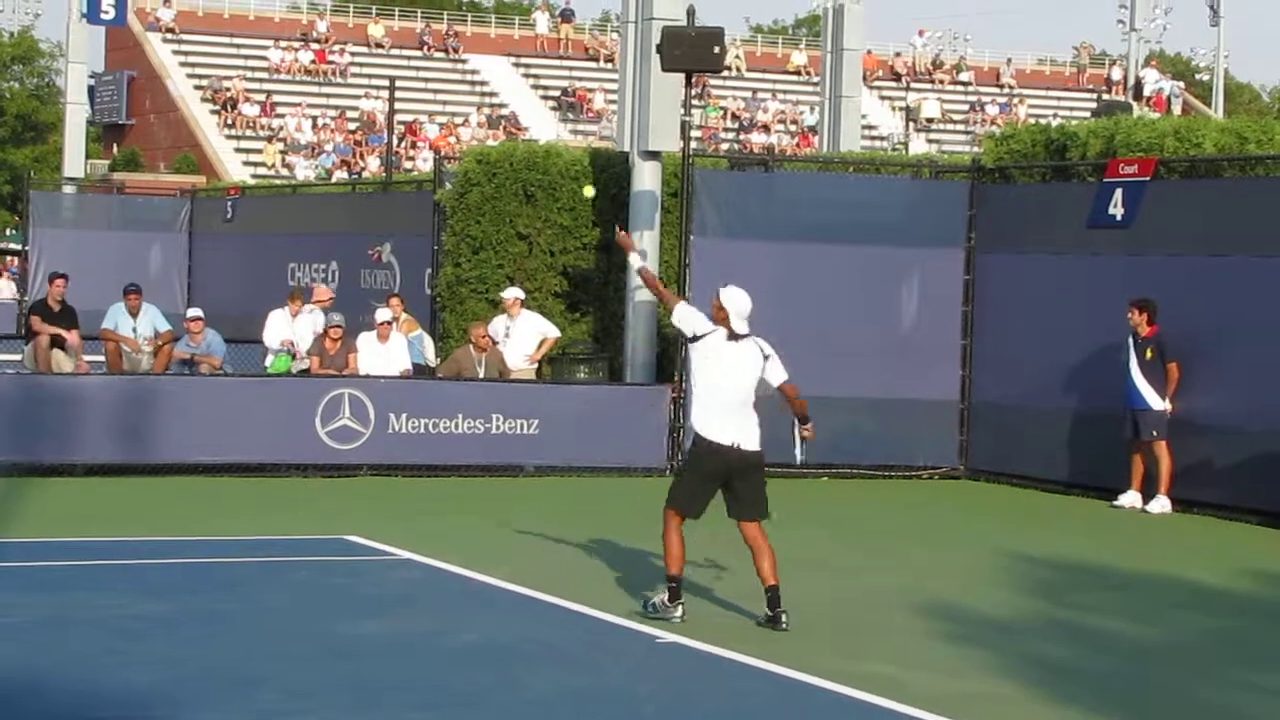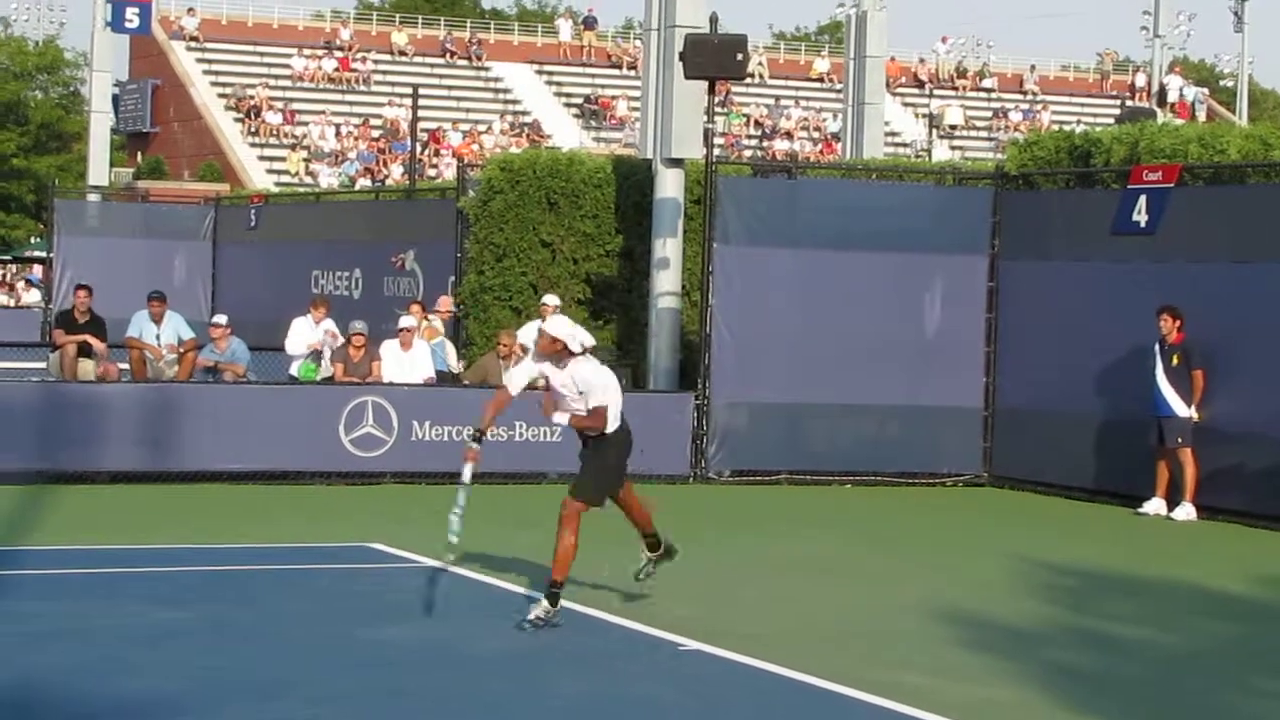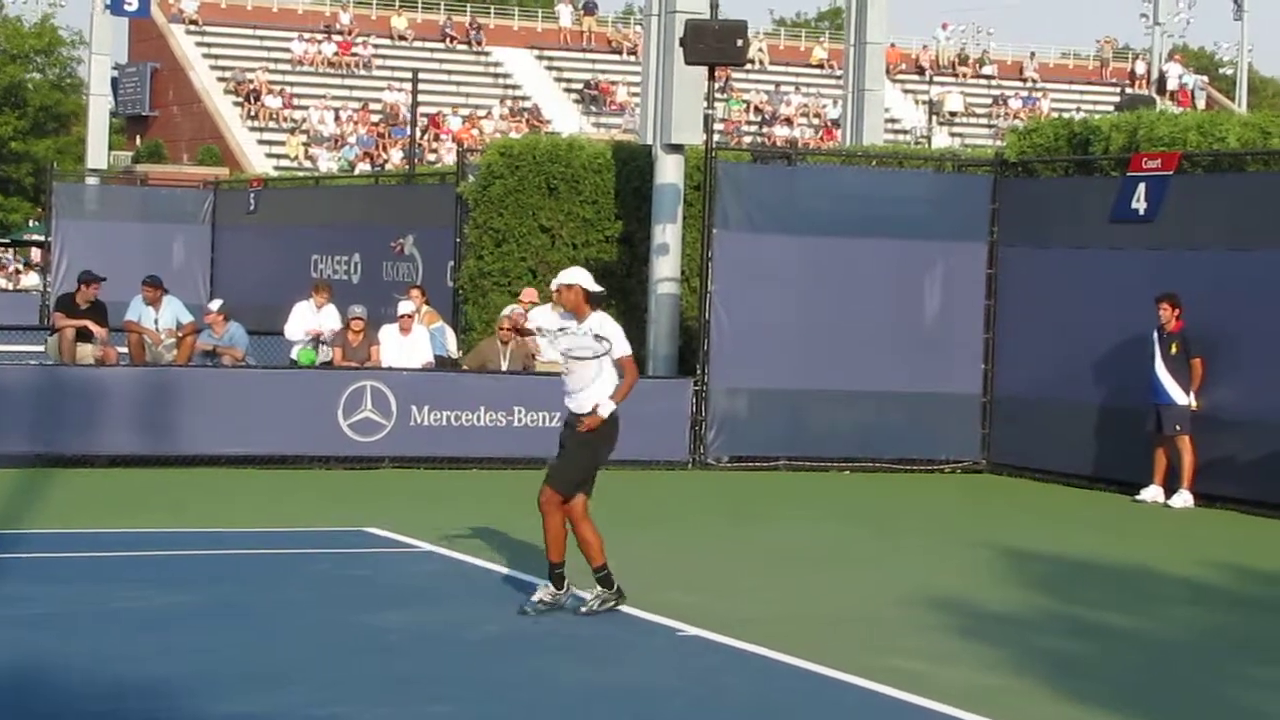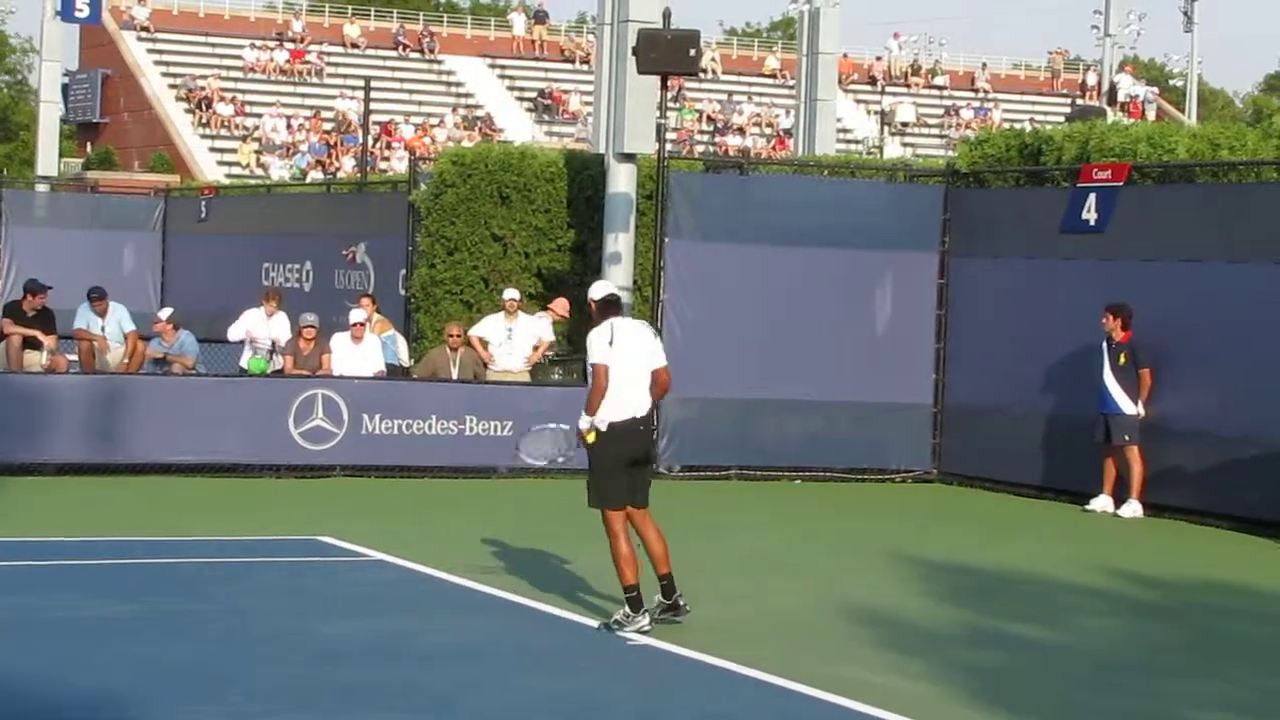
dt=1s
person 1, frame 1
left shoulder: (703, 333)
right shoulder: (760, 349)
left elbow: (664, 293)
right elbow: (791, 394)
left wrist: (632, 256)
right wrist: (805, 421)
left hip: (710, 448)
right hip: (749, 452)
left knee: (672, 519)
right knee: (752, 529)
left ankle: (672, 600)
right ankle: (775, 608)
person 1, frame 2
left shoulder: (588, 373)
right shoulder: (535, 360)
left elbow: (597, 423)
right elbow: (503, 394)
left wrist: (559, 415)
right wrist: (478, 435)
left hip: (610, 441)
right hip: (592, 444)
left knee: (569, 514)
right knee: (620, 493)
left ankle: (550, 603)
right ankle: (656, 549)
person 1, frame 3
left shoulder: (604, 326)
right shoulder: (567, 322)
left elbow: (631, 373)
left wrist: (604, 411)
left hip: (595, 427)
right hip: (577, 424)
left knee: (548, 499)
right knee: (574, 510)
left ankle: (555, 585)
right ankle: (607, 588)
person 1, frame 4
left shoulder: (600, 334)
right shoulder: (644, 330)
left elbow: (600, 383)
right elbow: (664, 381)
left wrist: (586, 420)
left hip: (611, 434)
right hip: (642, 430)
left knee: (616, 525)
right knee: (640, 515)
left ankle: (635, 611)
right ankle: (671, 597)
person 2, frame 1
left shoulder: (1158, 340)
right shoulder: (1132, 339)
left elbow: (1174, 373)
left wrist: (1166, 399)
right wrist: (1133, 396)
left hip: (1153, 405)
right hip: (1135, 404)
left knee: (1159, 448)
right knee: (1136, 448)
left ankle: (1162, 499)
right ankle: (1134, 493)
person 2, frame 2
left shoulder: (1185, 348)
right shoulder: (1158, 346)
left elbow: (1198, 379)
left wrist: (1192, 407)
right wrist: (1159, 403)
left hip: (1179, 412)
right hip: (1161, 411)
left knee: (1184, 455)
right knee: (1162, 455)
left ankle: (1187, 505)
right ankle: (1159, 501)
person 2, frame 3
left shoulder: (1183, 335)
right shoulder: (1157, 334)
left elbow: (1197, 366)
left wrist: (1191, 394)
right wrist: (1158, 390)
left hip: (1177, 400)
right hip: (1160, 398)
left knee: (1182, 442)
right knee: (1160, 442)
left ankle: (1185, 493)
right ankle: (1156, 488)
person 2, frame 4
left shoulder: (1132, 346)
right shoulder: (1106, 344)
left elbow: (1145, 378)
left wrist: (1140, 405)
right wrist: (1106, 401)
left hip: (1125, 410)
right hip: (1107, 408)
left knee: (1131, 452)
right knee: (1109, 452)
left ankle: (1134, 503)
right ankle: (1106, 498)
